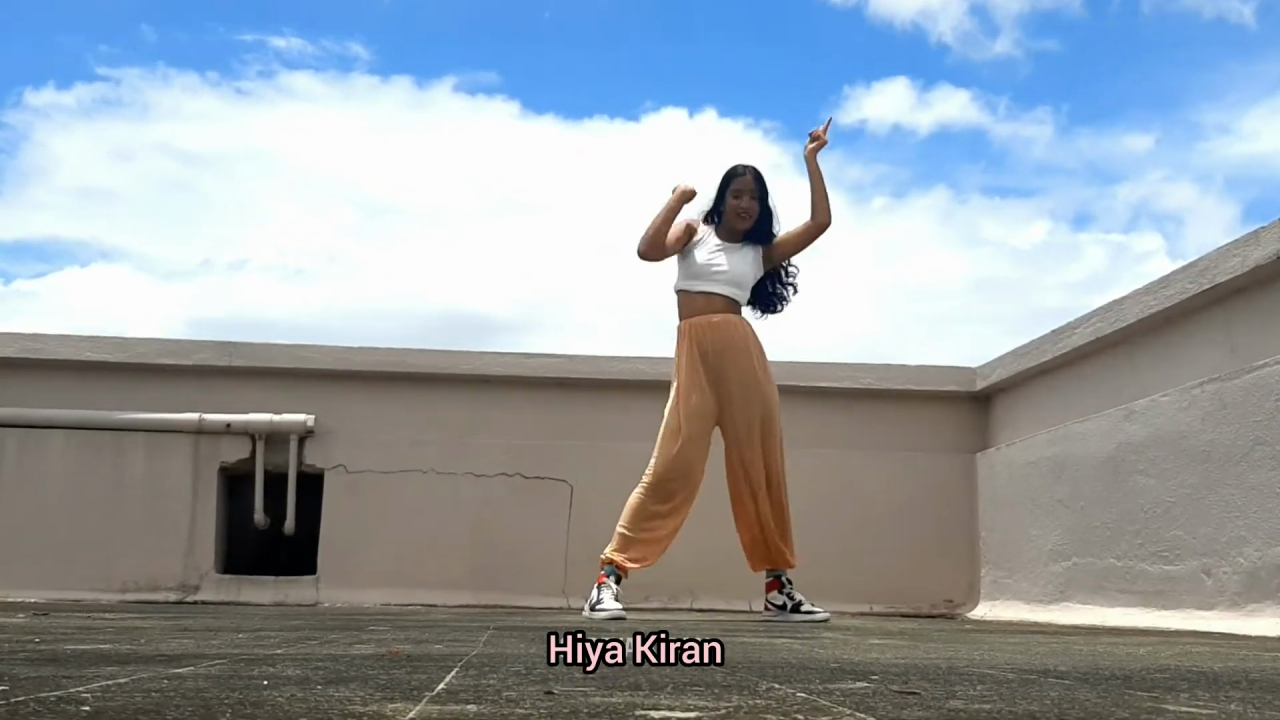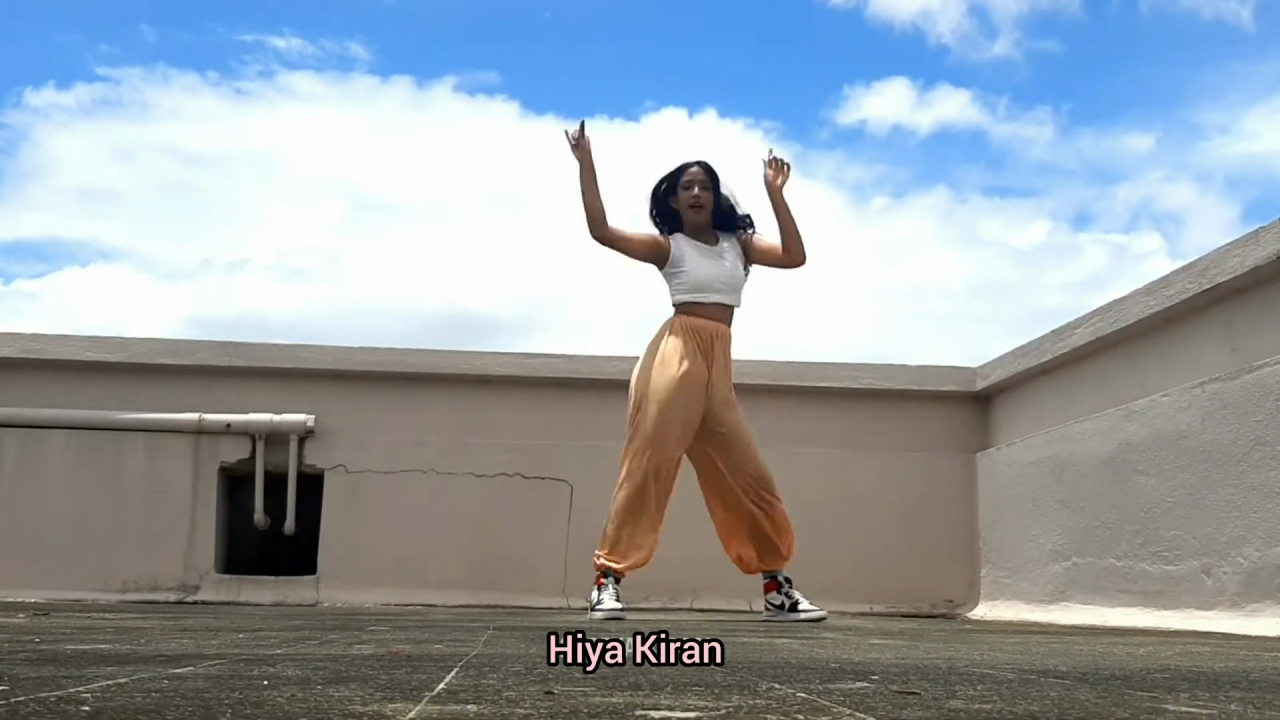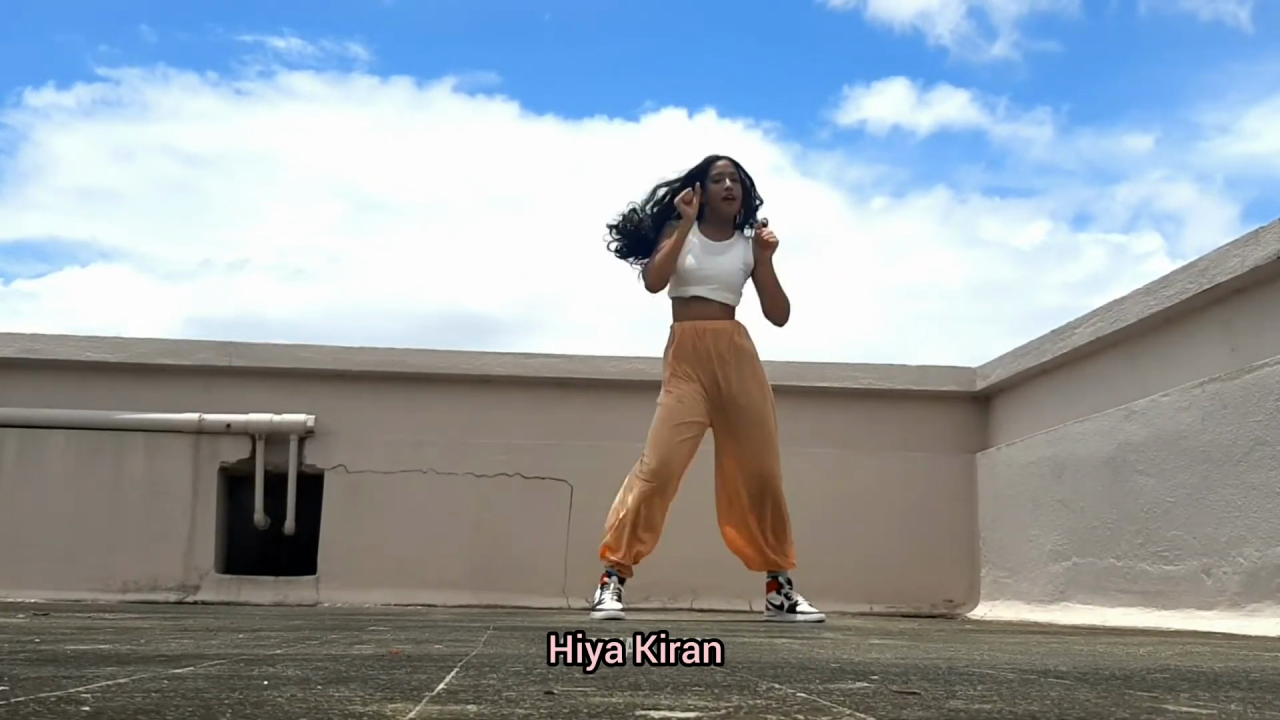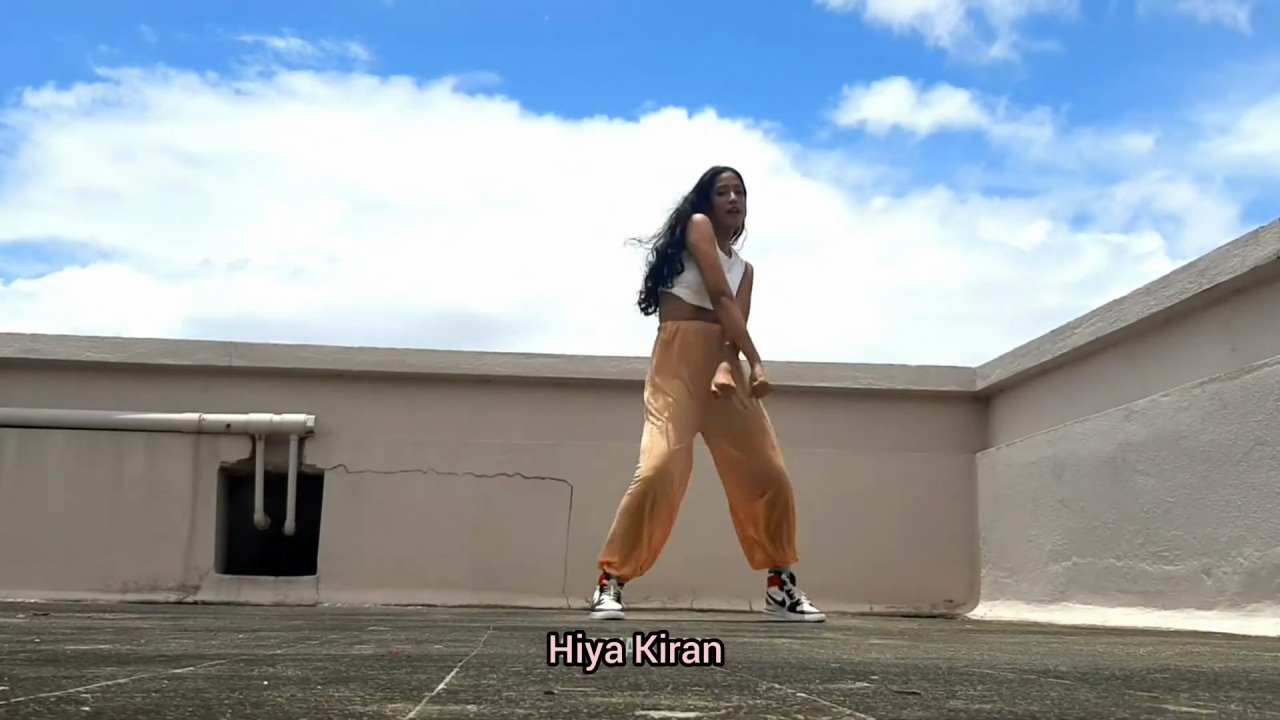
dt=0.3s
person 1, frame 1
left shoulder: (763, 253)
right shoulder: (693, 231)
left elbow: (821, 223)
right elbow: (648, 250)
left wrist: (812, 160)
right wrist: (678, 196)
left hip: (744, 354)
right hip: (693, 353)
left knee: (761, 470)
right knee: (672, 466)
left ankle: (777, 585)
right ankle: (610, 575)
person 1, frame 2
left shoulder: (741, 241)
right shoulder: (667, 242)
left elbow: (794, 257)
right elbow: (601, 233)
left wrist: (777, 193)
right wrist: (585, 165)
left hip: (717, 364)
right hip: (675, 352)
left knee: (748, 476)
right knee: (651, 465)
left ankle: (777, 586)
right ankle: (607, 577)
person 1, frame 3
left shoulder: (752, 241)
right shoulder: (677, 232)
left elbow: (780, 316)
right elbow: (653, 281)
left wrist: (766, 264)
right wrist: (685, 224)
left hip: (737, 357)
right hip: (687, 358)
left knee: (760, 474)
right knee: (659, 464)
left ankle: (779, 587)
right ankle: (612, 576)
person 1, frame 4
left shoulder: (746, 267)
right shoulder: (698, 224)
left elbow: (736, 319)
right elbow: (722, 297)
left wrist: (730, 367)
right wrist: (757, 361)
left hip: (724, 363)
right hip: (677, 362)
left knee: (768, 473)
right knee: (660, 469)
left ankle: (781, 586)
right ankle: (610, 580)
